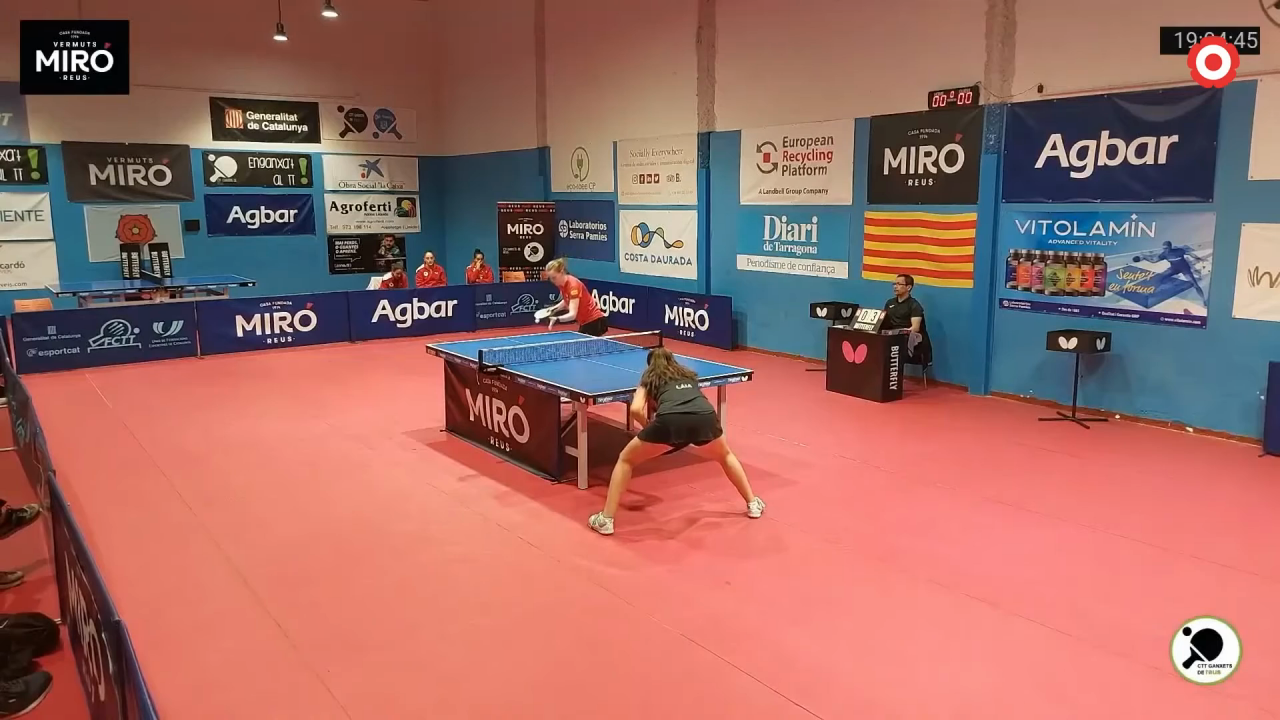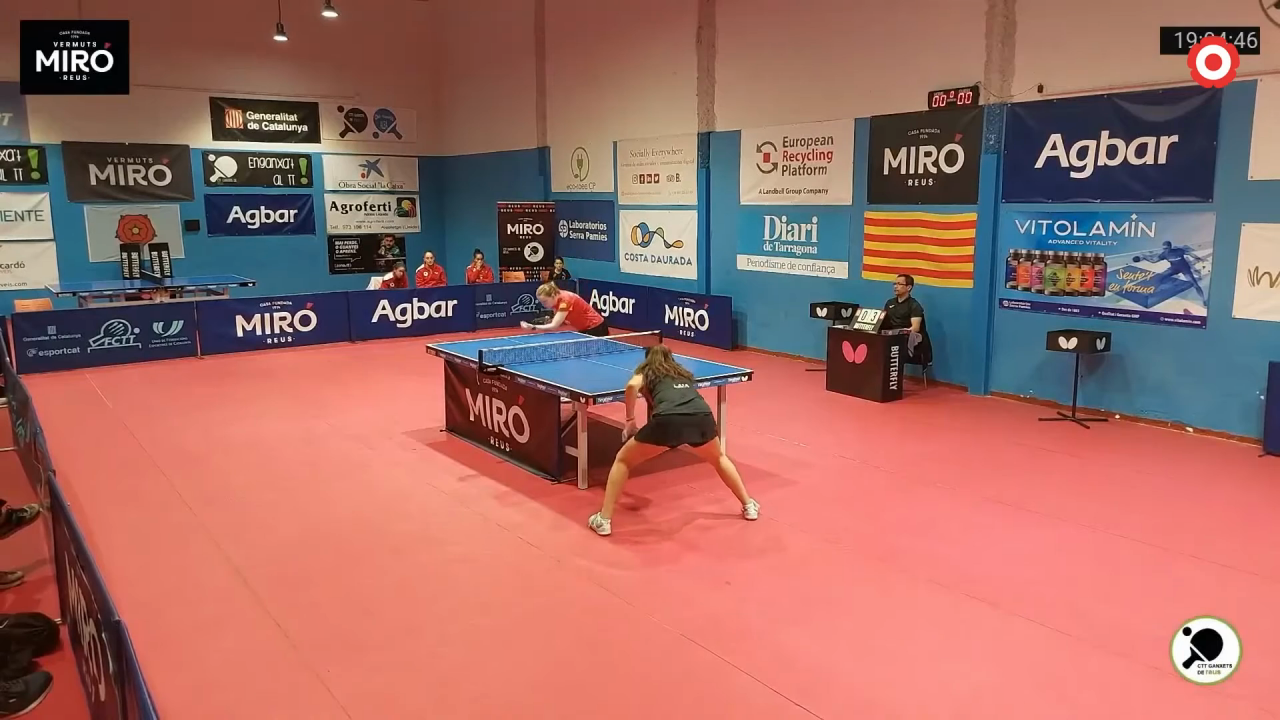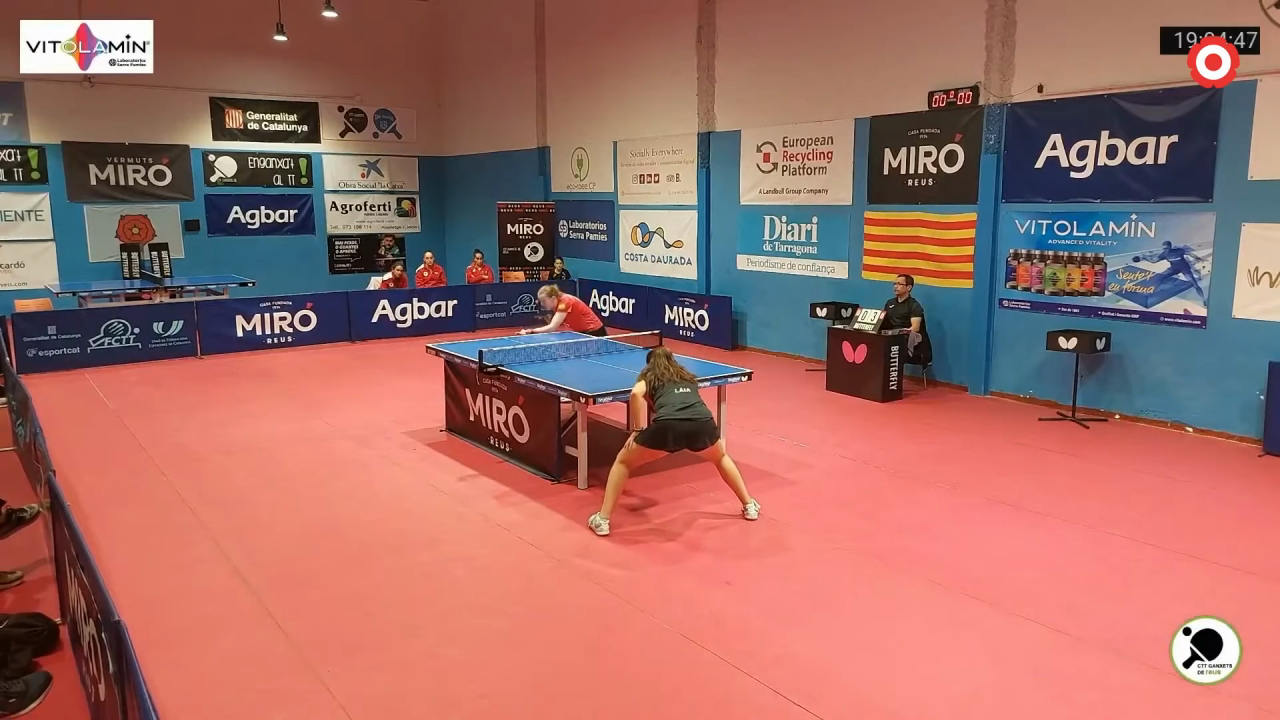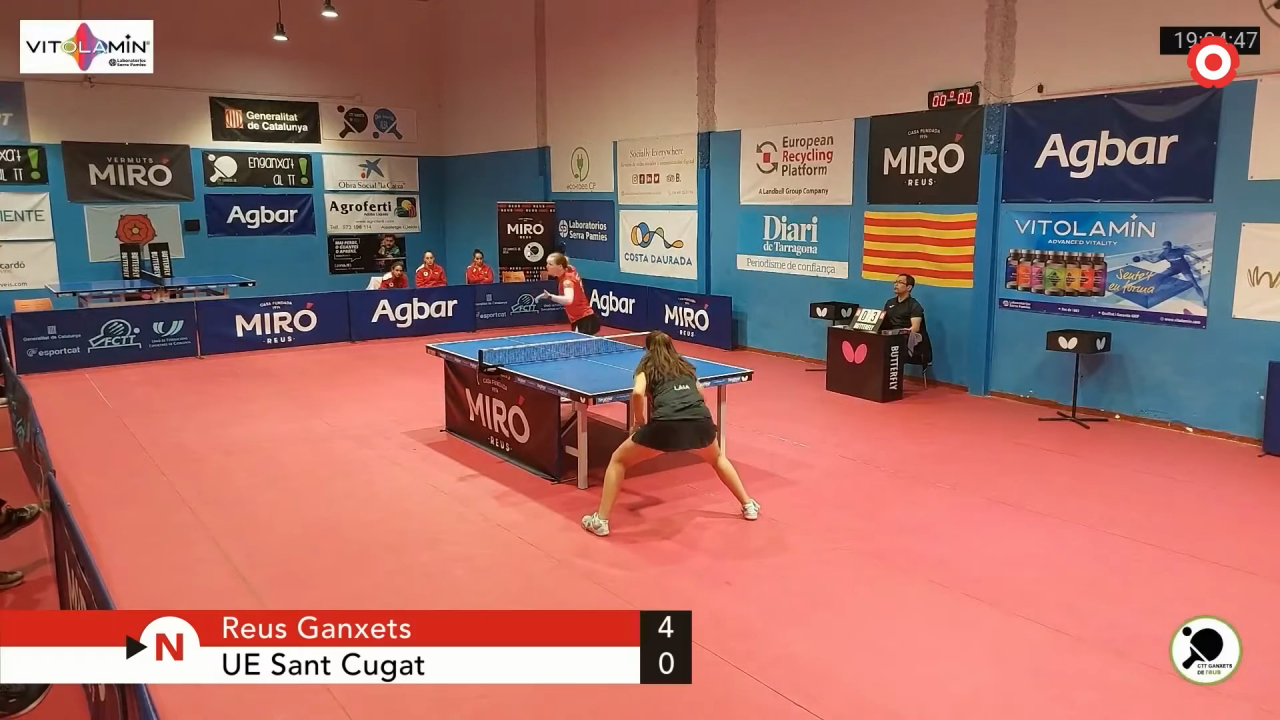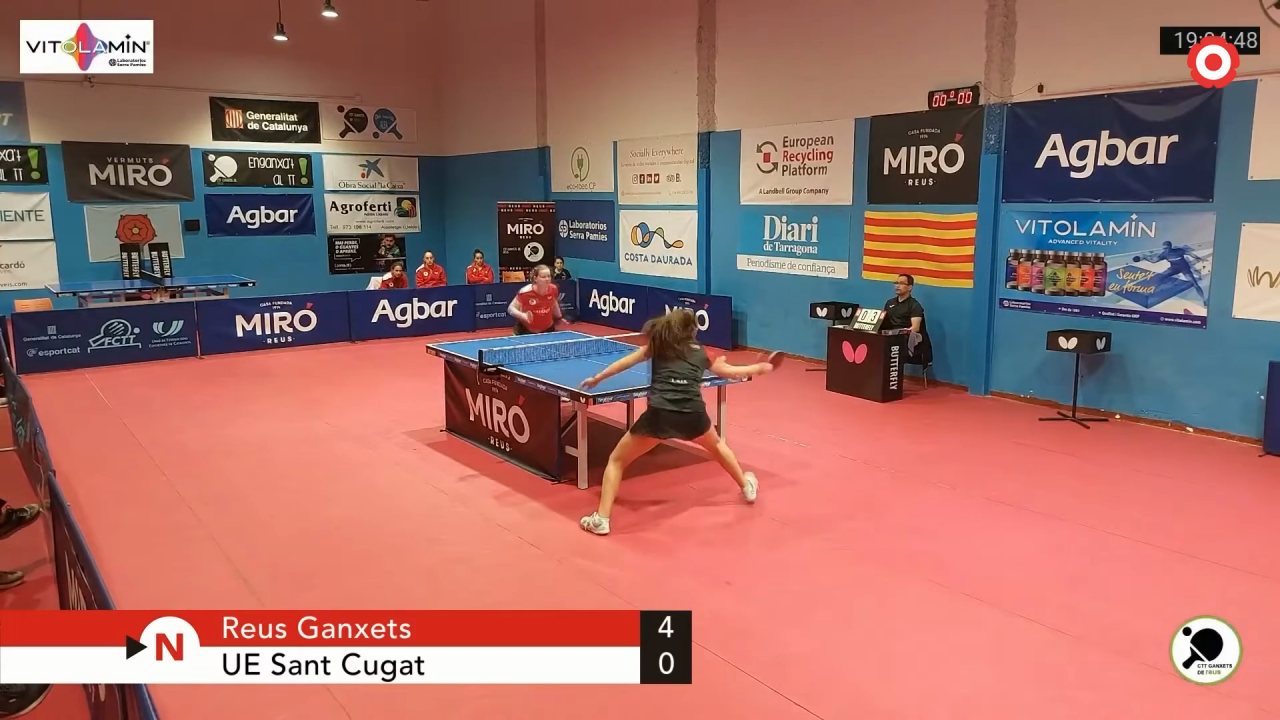
dt=0.7s
person 1, frame 1
left shoulder: (650, 378)
right shoulder: (688, 375)
left elbow: (635, 409)
left wrist: (647, 425)
left hip: (671, 420)
right hip: (705, 417)
left knee: (625, 460)
right knee: (725, 456)
left ankle: (606, 519)
right ankle: (752, 503)
person 1, frame 2
left shoulder: (646, 371)
right shoulder: (683, 373)
left elbow: (632, 385)
left wrist: (630, 420)
left hip: (668, 420)
right hip: (702, 417)
left knee: (623, 460)
right knee: (718, 459)
left ankle: (604, 520)
right ankle: (748, 505)
person 1, frame 3
left shoulder: (649, 376)
right shoulder: (687, 377)
left elbow: (636, 393)
left wrist: (638, 430)
left hip: (668, 425)
right hip: (702, 423)
left knee: (623, 462)
right knee: (721, 458)
left ankle: (603, 520)
right ankle: (749, 505)
person 1, frame 4
left shoulder: (647, 367)
right shoulder: (686, 367)
left elbow: (638, 393)
left wrist: (639, 423)
left hip: (666, 424)
right hip: (700, 420)
left knee: (618, 460)
right knee: (717, 459)
left ankle: (601, 520)
right ankle: (748, 505)
person 1, frame 5
left shoulder: (658, 344)
right shoulder: (701, 352)
left elbow: (626, 362)
right elbow: (732, 373)
left wrist: (596, 378)
right wrist: (761, 368)
left hip: (659, 414)
right hip: (693, 415)
left knee: (617, 461)
right knee: (716, 445)
left ankle: (601, 519)
right ankle: (746, 485)
